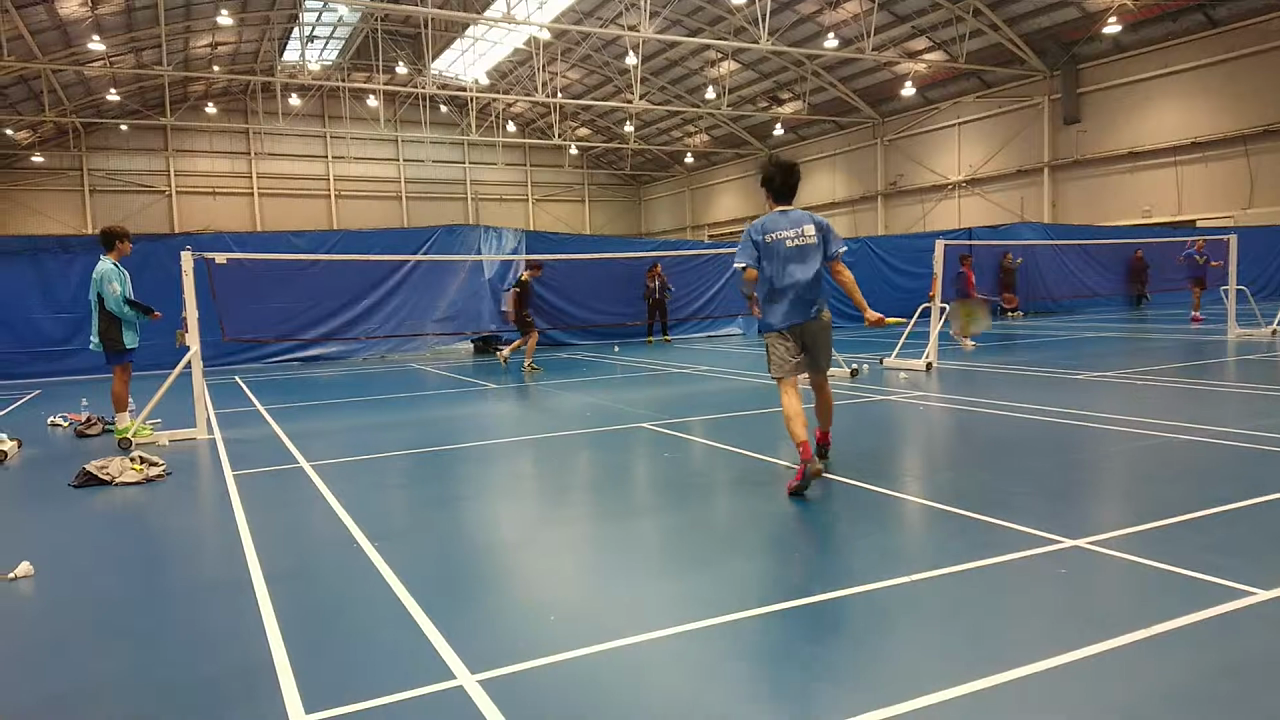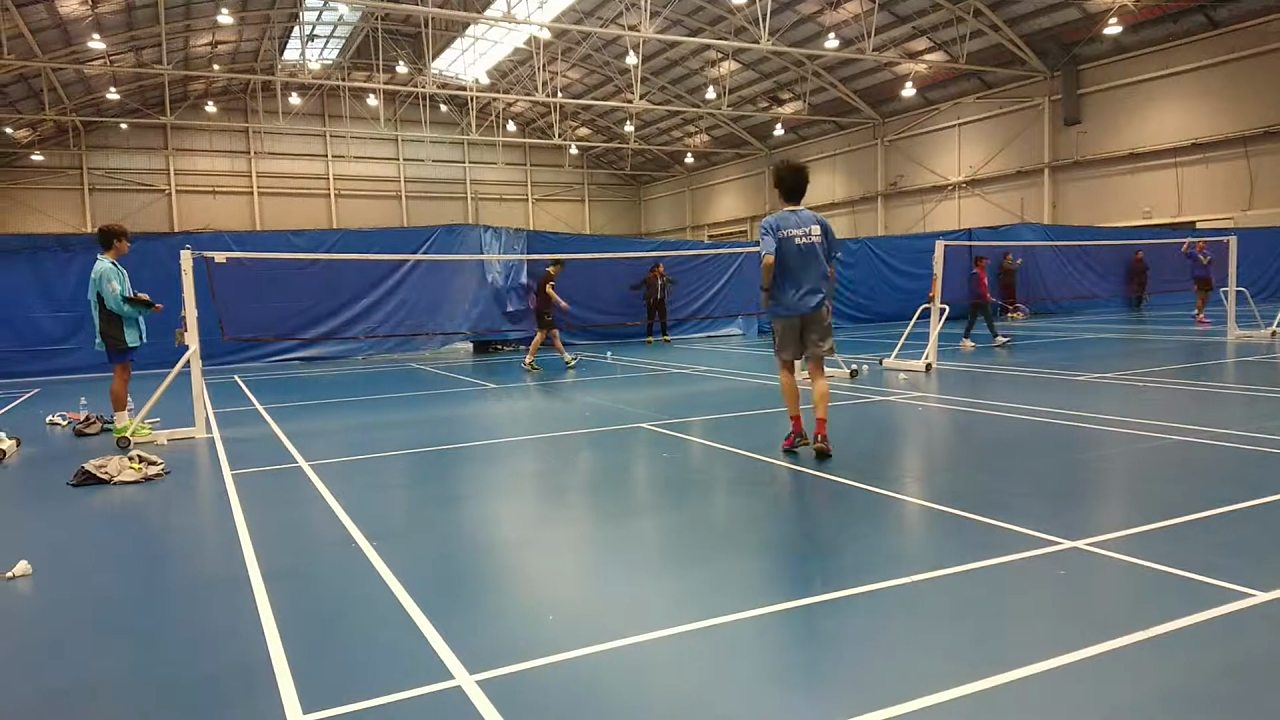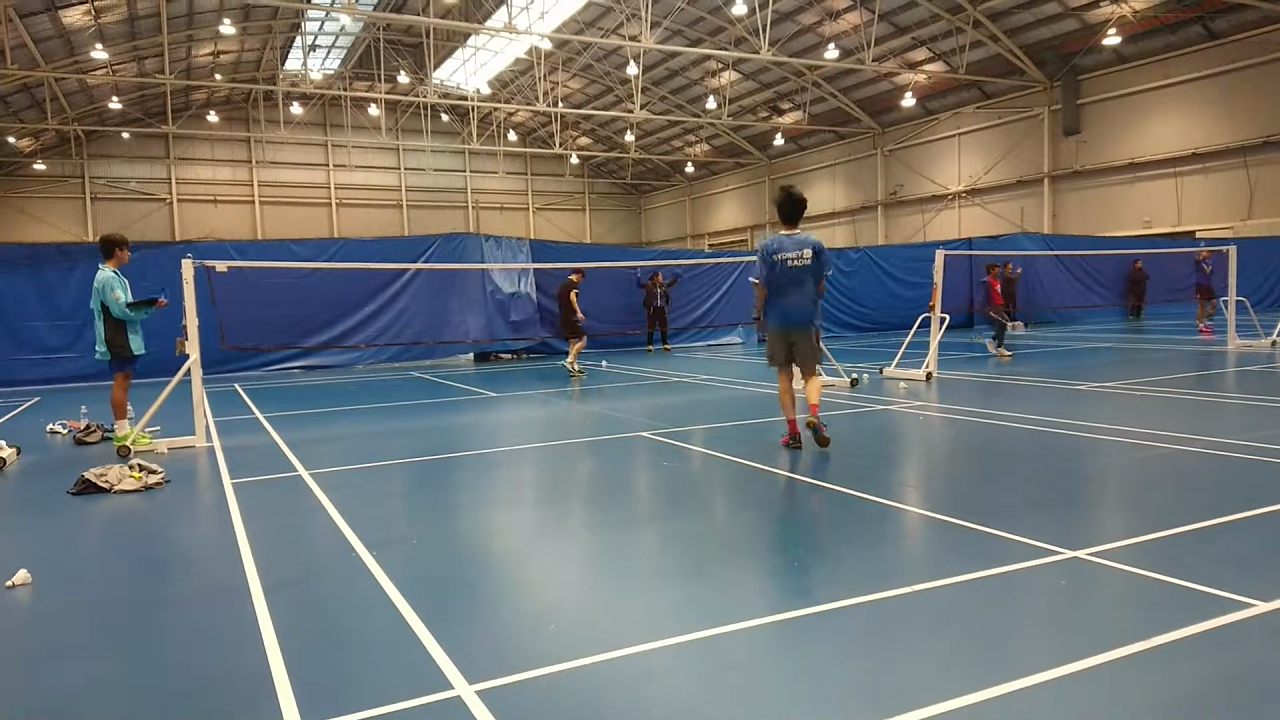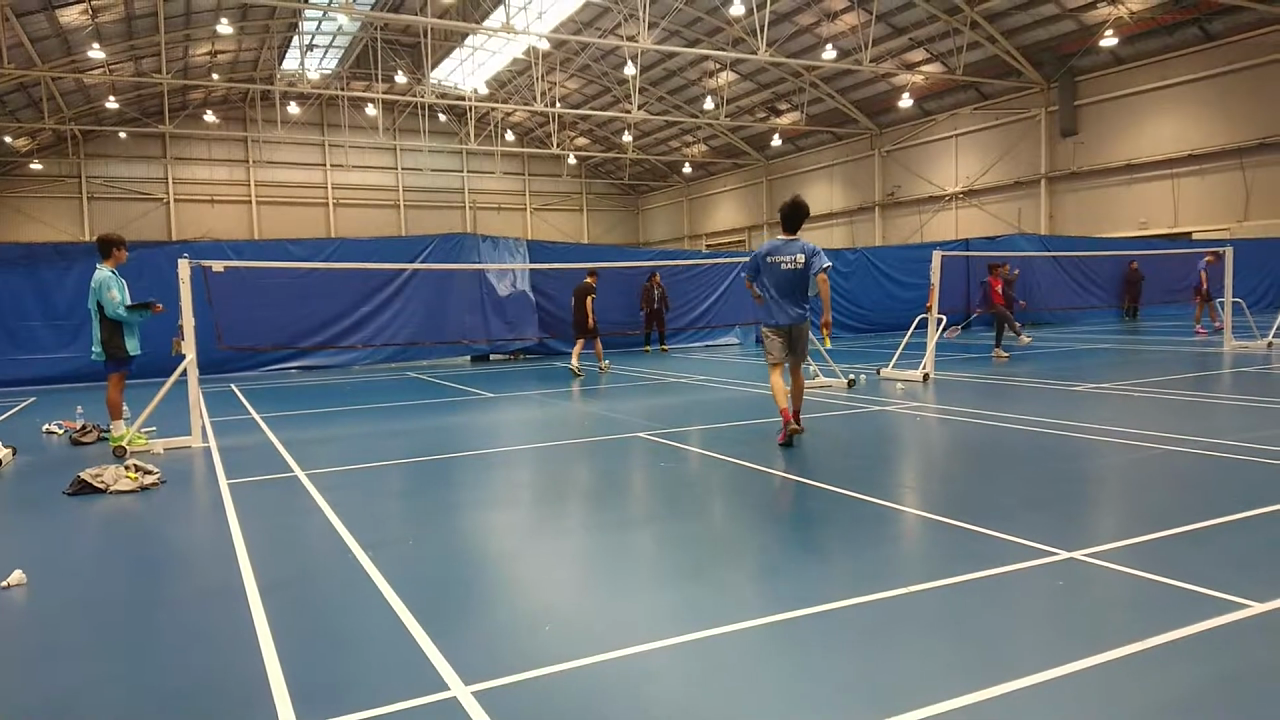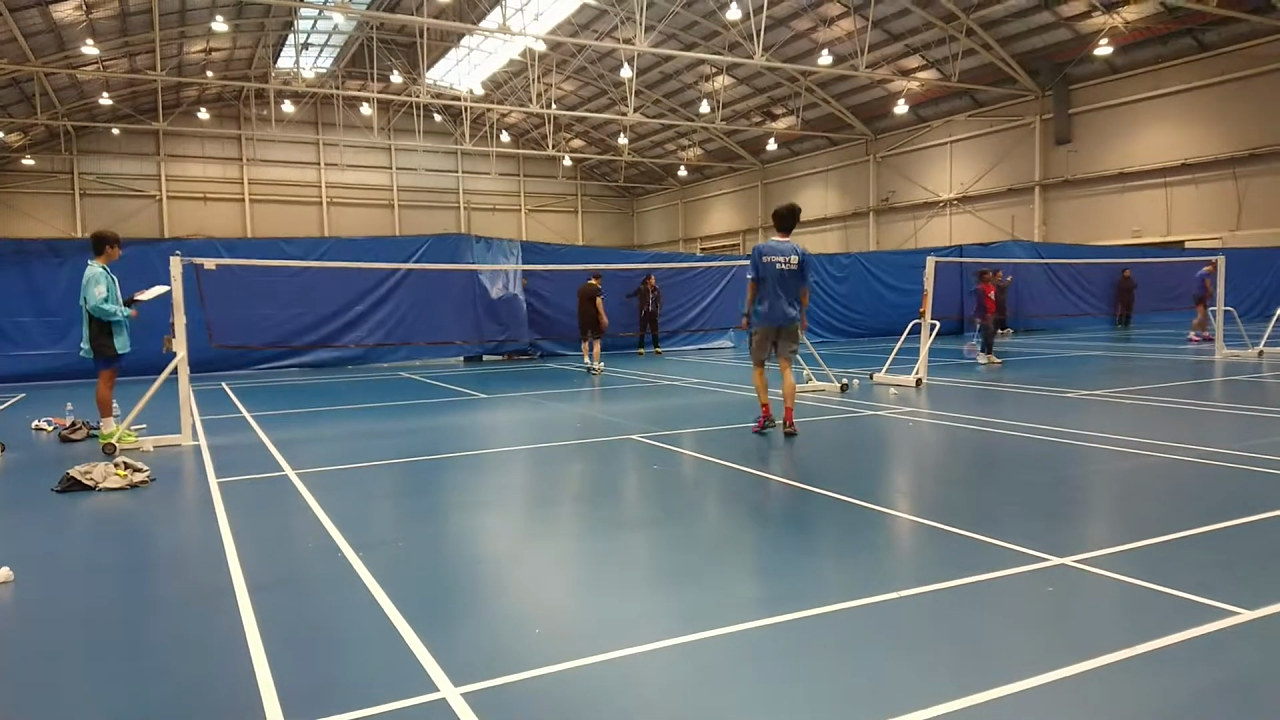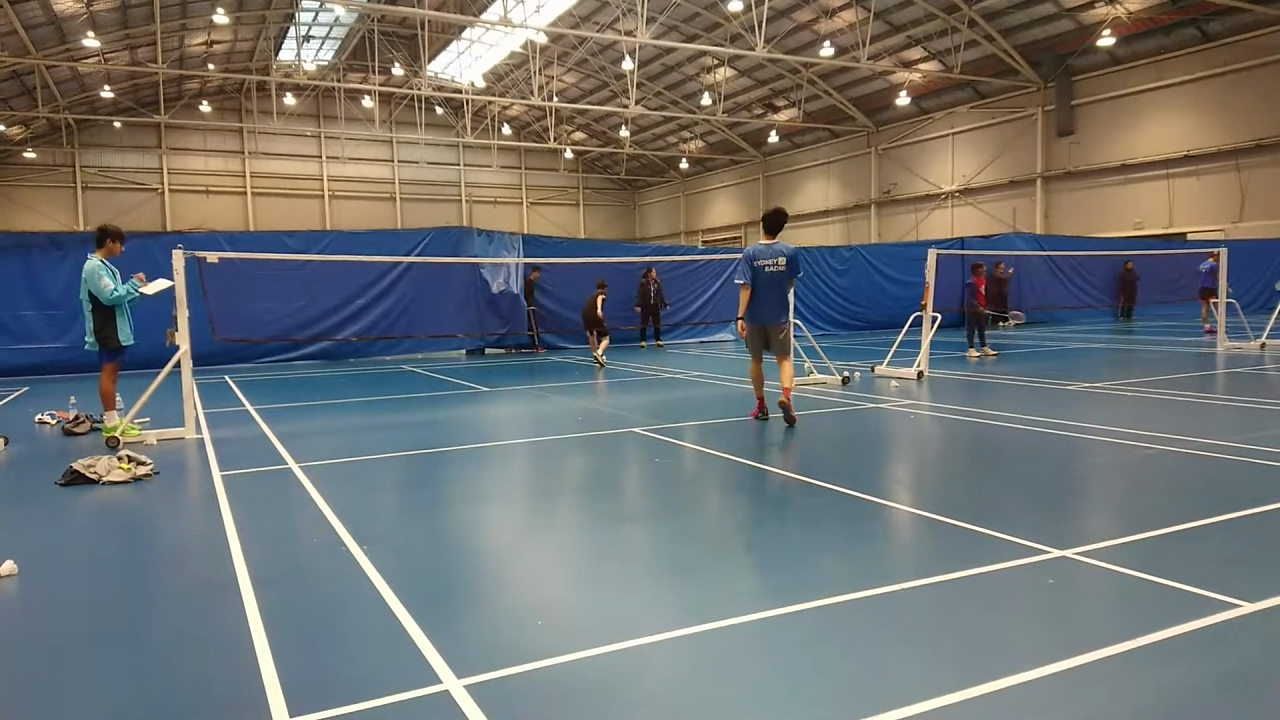
dt=0.3s
person 1, frame 1
left shoulder: (757, 228)
right shoulder: (818, 224)
left elbow: (750, 276)
right elbow: (839, 271)
left wrist: (750, 296)
right wrist: (865, 310)
left hip: (779, 319)
right hip: (816, 315)
left knee: (789, 389)
right knee: (820, 382)
left ankle: (807, 458)
right ankle: (824, 441)
person 1, frame 2
left shoulder: (771, 224)
right shoulder: (820, 222)
left elbow: (768, 261)
right elbow: (831, 269)
left wrist: (766, 290)
right wrist: (826, 294)
left hip: (785, 309)
right hip: (817, 307)
left knee: (787, 369)
right knee: (817, 370)
left ankle: (796, 429)
right ankle: (821, 434)
person 1, frame 3
left shoulder: (768, 246)
right shoulder: (815, 244)
left elbow: (762, 288)
right elbow: (821, 285)
left wrist: (759, 312)
left hip: (778, 322)
right hip: (807, 321)
left knee: (784, 376)
right knee: (810, 375)
left ankle: (792, 431)
right ankle: (814, 416)
person 1, frame 4
left shoulder: (764, 250)
right shoulder: (810, 250)
left elbow: (748, 283)
right elbow: (823, 279)
left wrist: (759, 292)
right wrist: (827, 314)
left hip: (773, 321)
right hip: (799, 320)
left knee: (777, 371)
right knee: (796, 369)
left ankle: (788, 420)
right ankle: (795, 419)
person 1, frame 5
left shoulder: (760, 250)
right shoulder: (800, 253)
left elbow: (753, 286)
right elbow: (803, 290)
left wrist: (747, 314)
right wrist: (803, 316)
left hip: (763, 318)
right hip: (789, 318)
left knee: (759, 365)
right knee: (786, 367)
left ankle: (765, 414)
right ankle: (788, 420)
person 1, frame 6
left shoulder: (750, 253)
right shoulder: (790, 252)
left elbow: (746, 288)
right elbow: (791, 283)
left wrist: (740, 318)
left hip: (755, 317)
right hip: (779, 317)
left knee: (756, 360)
right knee: (784, 360)
left ankle: (761, 406)
right ankle: (786, 399)
person 2, frame 1
left shoulder: (114, 268)
right shoulder: (108, 270)
right elbow: (116, 306)
left wrist: (142, 311)
right wrist: (144, 315)
left hip: (123, 332)
right hip: (116, 334)
left knee: (125, 376)
right knee: (120, 376)
left ankle: (125, 420)
right ankle: (122, 425)
person 2, frame 2
left shoulder: (112, 267)
right shoulder: (106, 269)
right elbow: (116, 304)
left wrist: (137, 298)
right wrist: (145, 308)
left hip: (123, 330)
right hip: (116, 332)
left knee: (124, 375)
right knee: (120, 375)
left ankle: (124, 420)
right ankle: (121, 424)
person 2, frame 3
left shoulder: (112, 276)
right shoulder: (108, 278)
right elbow: (122, 311)
left wrist: (147, 306)
right wrist: (151, 307)
left hip: (124, 339)
right hip: (118, 341)
left knee: (124, 383)
right knee: (121, 383)
left ankle: (124, 428)
right ankle: (122, 433)
person 2, frame 4
left shoulder: (109, 275)
right shoulder: (106, 278)
right elbow: (115, 311)
left wrist: (138, 308)
right wrist: (145, 311)
left hip: (121, 339)
right hip: (114, 341)
left knee: (119, 383)
right knee: (116, 384)
left ankle: (119, 429)
right ankle: (117, 433)
person 2, frame 5
left shoulder: (102, 272)
right shoulder: (96, 274)
right elbow: (96, 306)
left wrist: (129, 302)
right wrist: (125, 313)
left hip: (112, 337)
right hip: (104, 338)
left knee: (109, 380)
right knee: (106, 381)
left ankle: (109, 426)
right ankle: (107, 430)
person 2, frame 6
left shoulder: (104, 266)
right shoulder: (95, 267)
right elbow: (109, 296)
left wrist: (135, 289)
right wrist: (134, 283)
left hip: (115, 329)
right hip: (106, 331)
left knee: (111, 374)
right knee: (109, 374)
left ankle: (113, 419)
right ankle: (111, 424)
